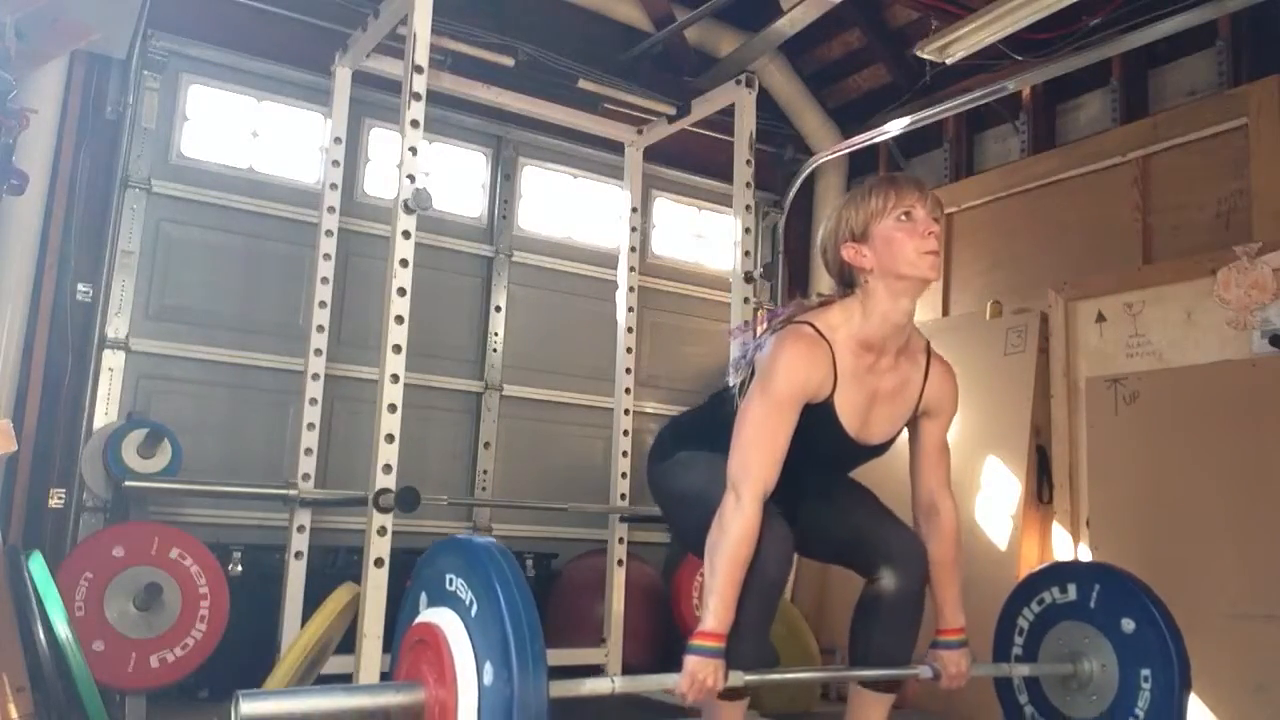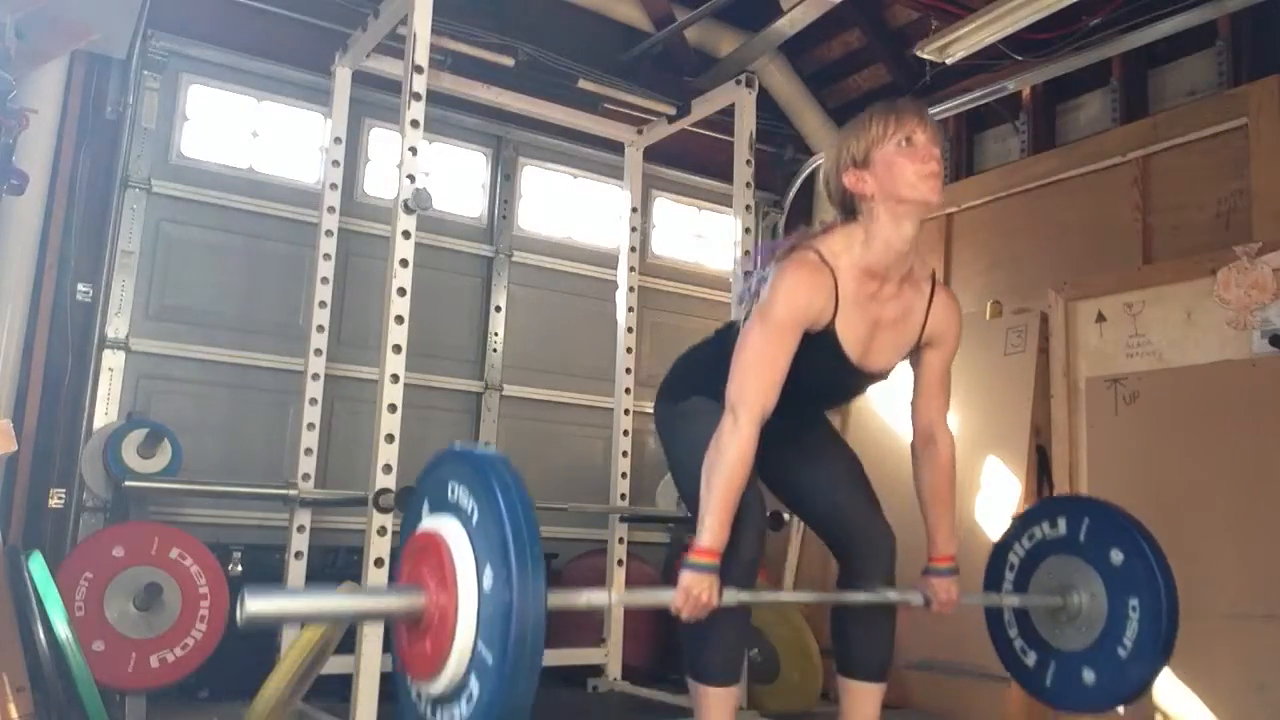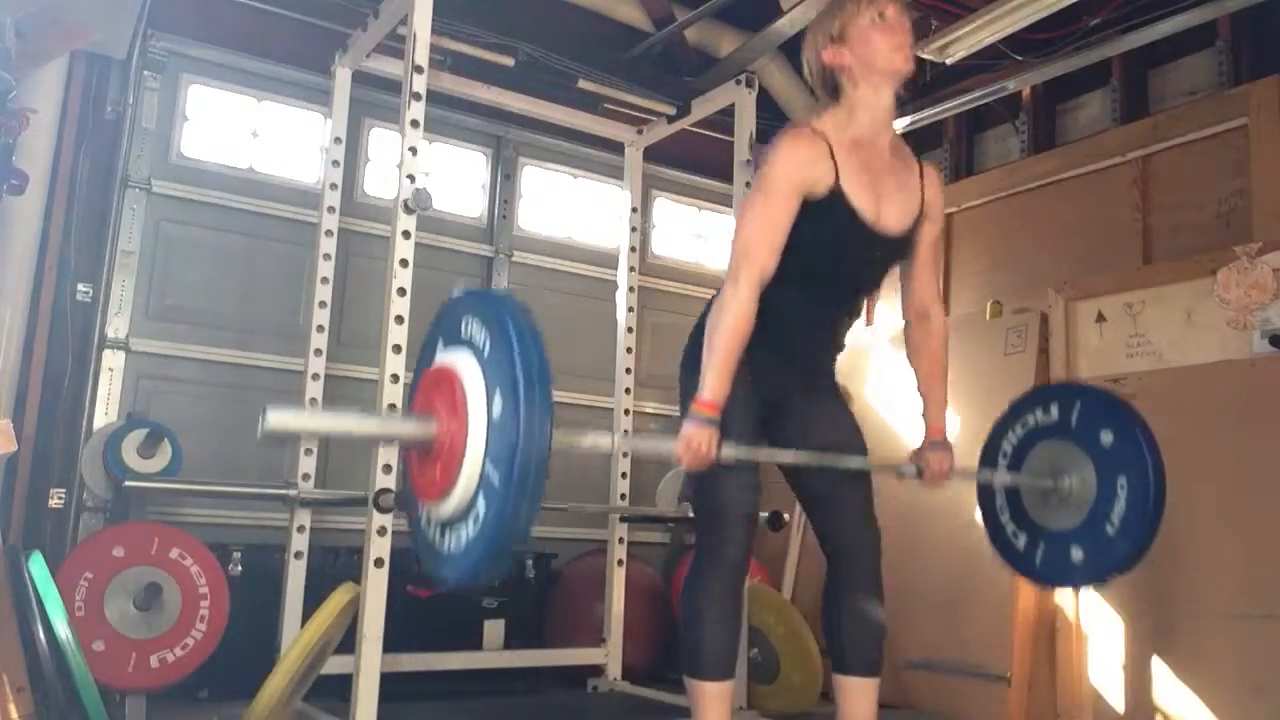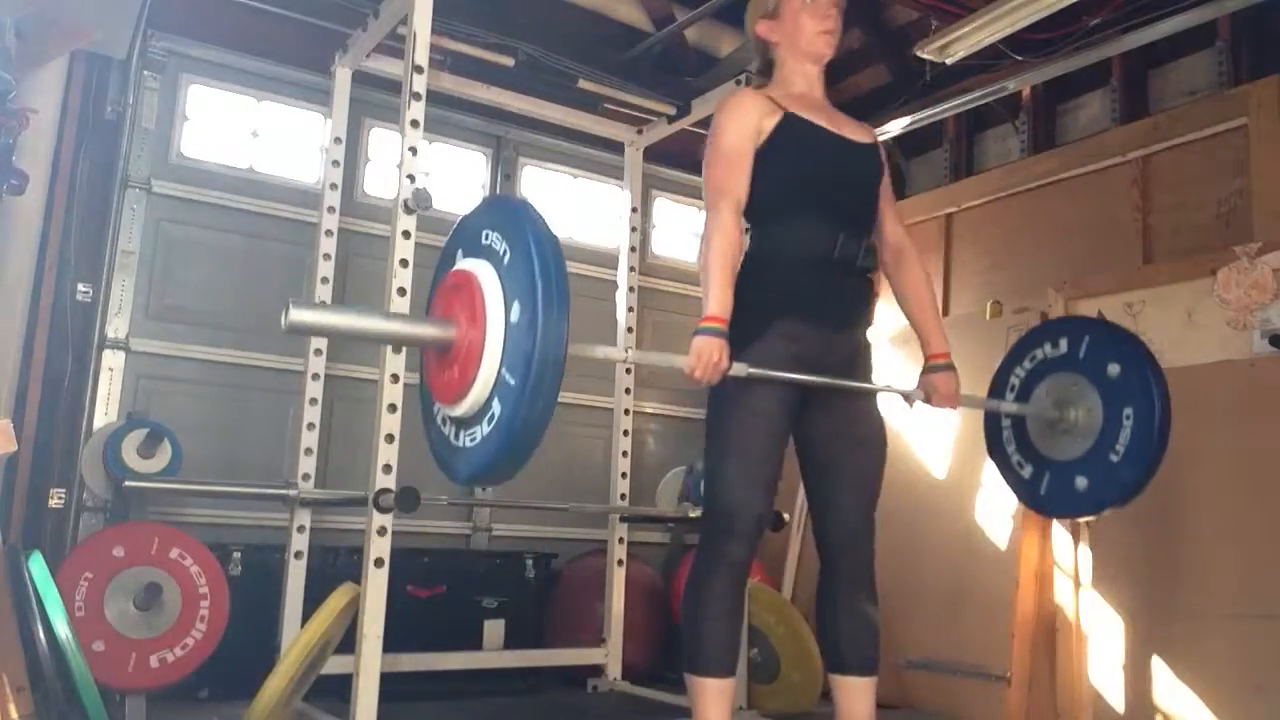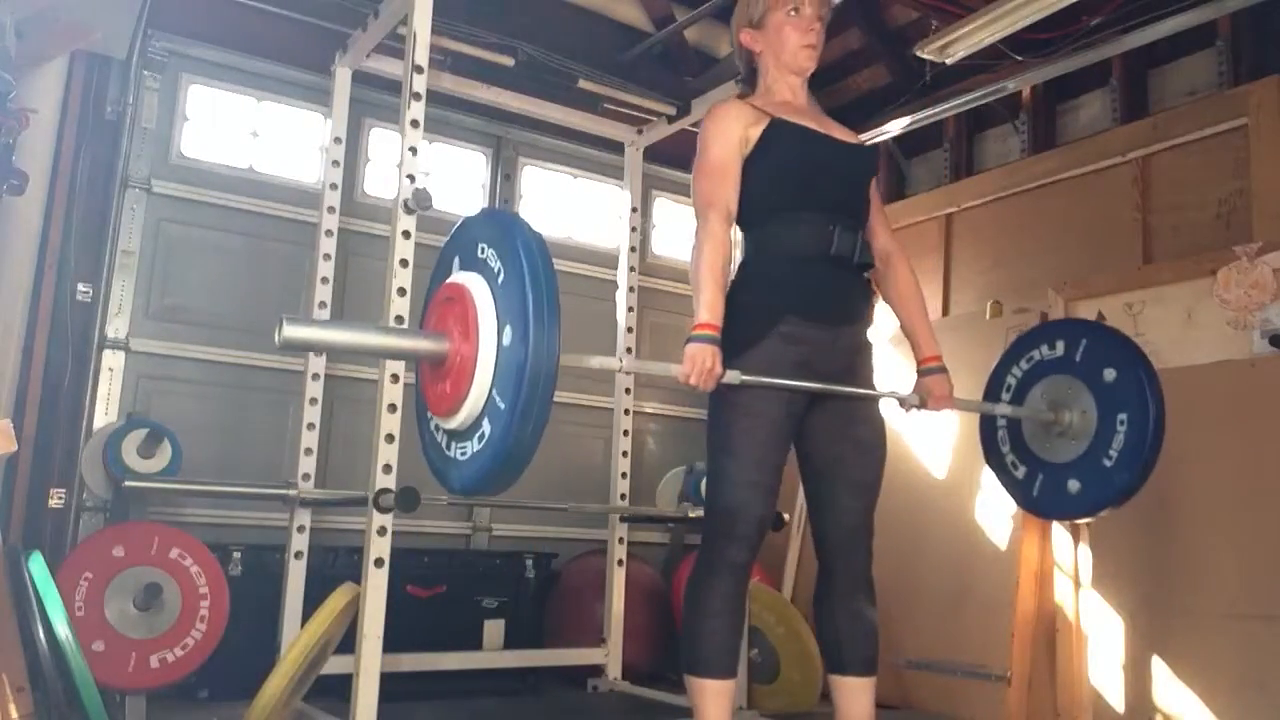
dt=0.3s
person 1, frame 1
left shoulder: (934, 378)
right shoulder: (804, 350)
left elbow: (936, 507)
right elbow: (743, 498)
left wrist: (952, 633)
right wrist: (708, 639)
right hip: (697, 460)
left knee: (903, 558)
right knee: (765, 548)
person 1, frame 2
left shoulder: (936, 306)
right shoulder: (808, 277)
left elbow: (933, 437)
right elbow: (740, 422)
left wrist: (942, 561)
right wrist: (703, 556)
left hip: (796, 420)
right hip: (704, 402)
left knee: (873, 548)
right knee: (736, 548)
person 1, frame 3
left shoulder: (921, 181)
right shoulder: (805, 150)
left elbow: (924, 313)
right elbow: (744, 280)
left wrist: (935, 434)
right wrist: (705, 410)
left hip: (809, 374)
right hip: (734, 363)
left knee: (857, 543)
right knee: (727, 538)
person 1, frame 4
left shoulder: (862, 136)
right shoulder: (749, 109)
left elbow: (896, 245)
right elbow: (725, 216)
left wrist: (936, 354)
right wrist: (713, 324)
left hip: (844, 347)
right hip: (766, 333)
left knee: (851, 546)
right knee: (733, 532)
person 1, frame 5
left shoulder: (848, 140)
right shoulder: (734, 120)
left elbow: (885, 250)
right elbow: (714, 225)
left wrist: (929, 357)
right wrist: (705, 330)
left hip: (844, 348)
right hip: (766, 336)
left knee: (849, 547)
right knee: (735, 534)
